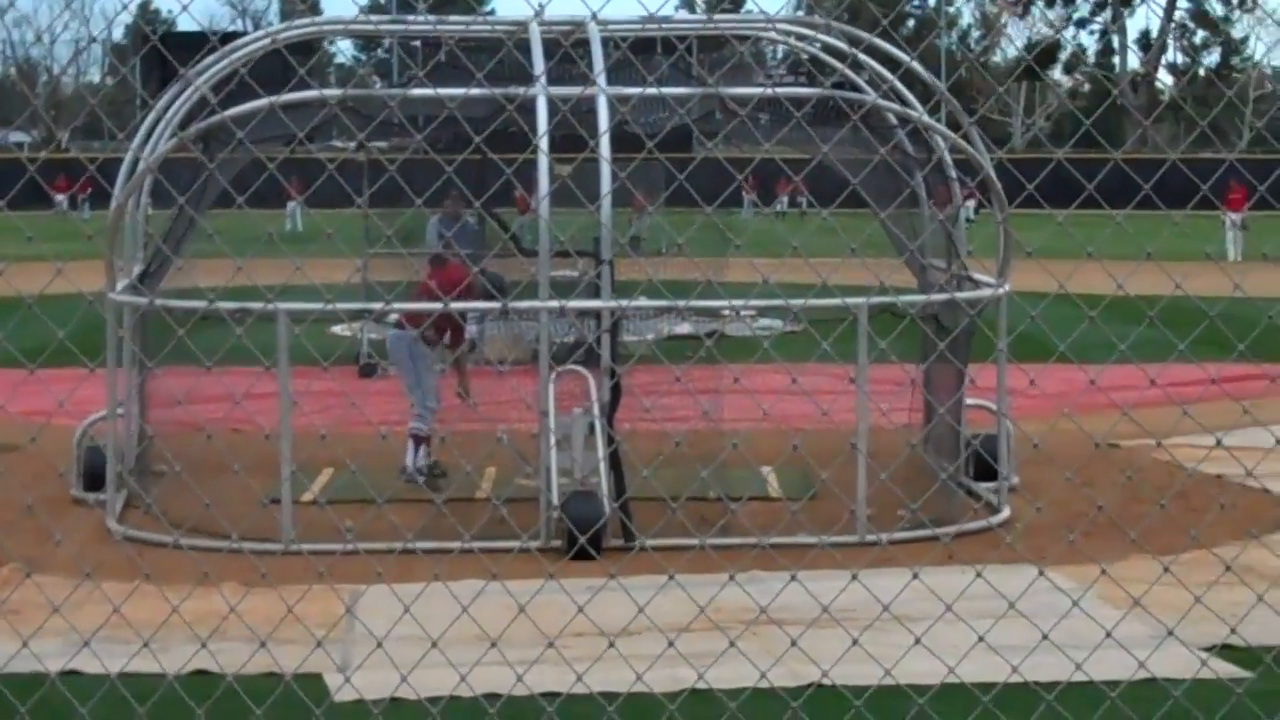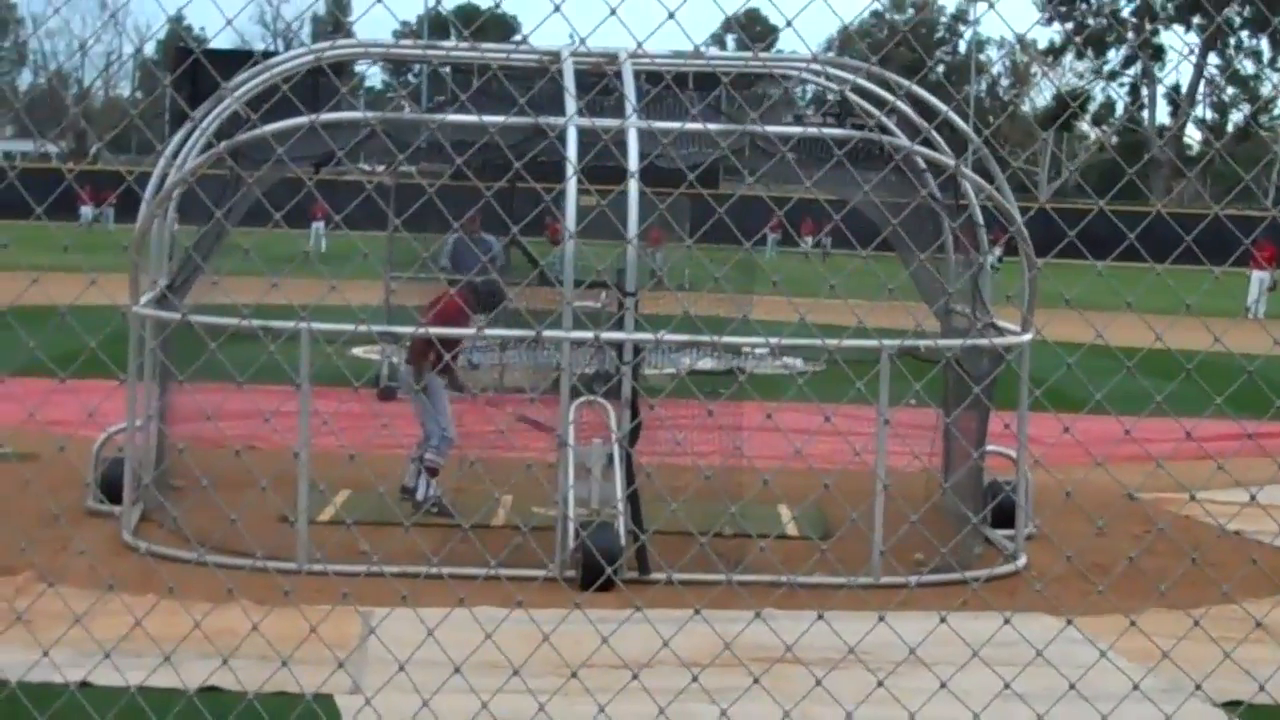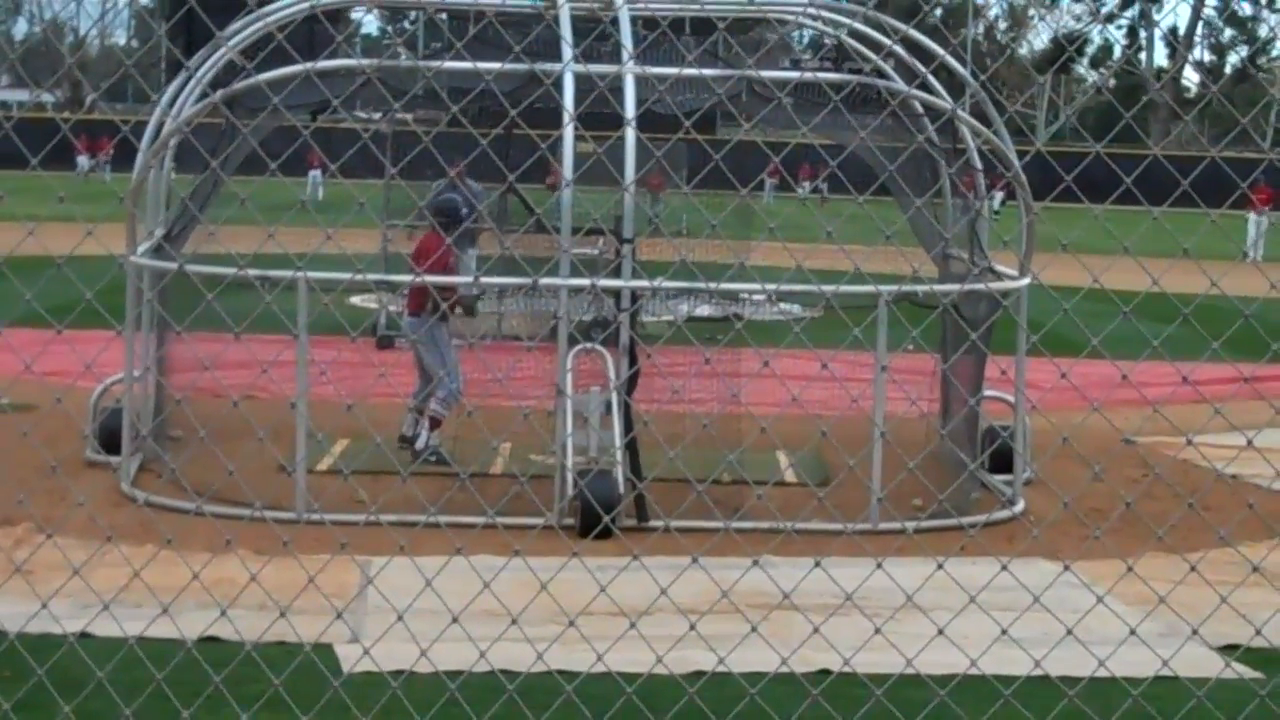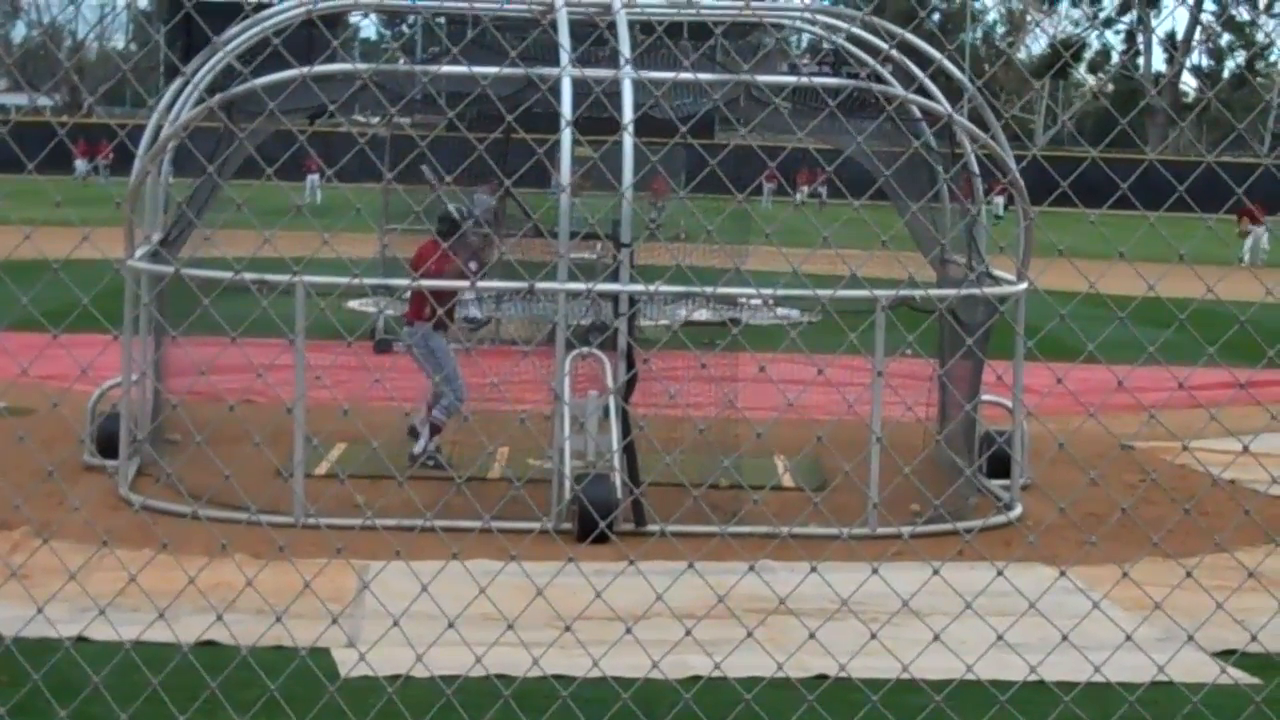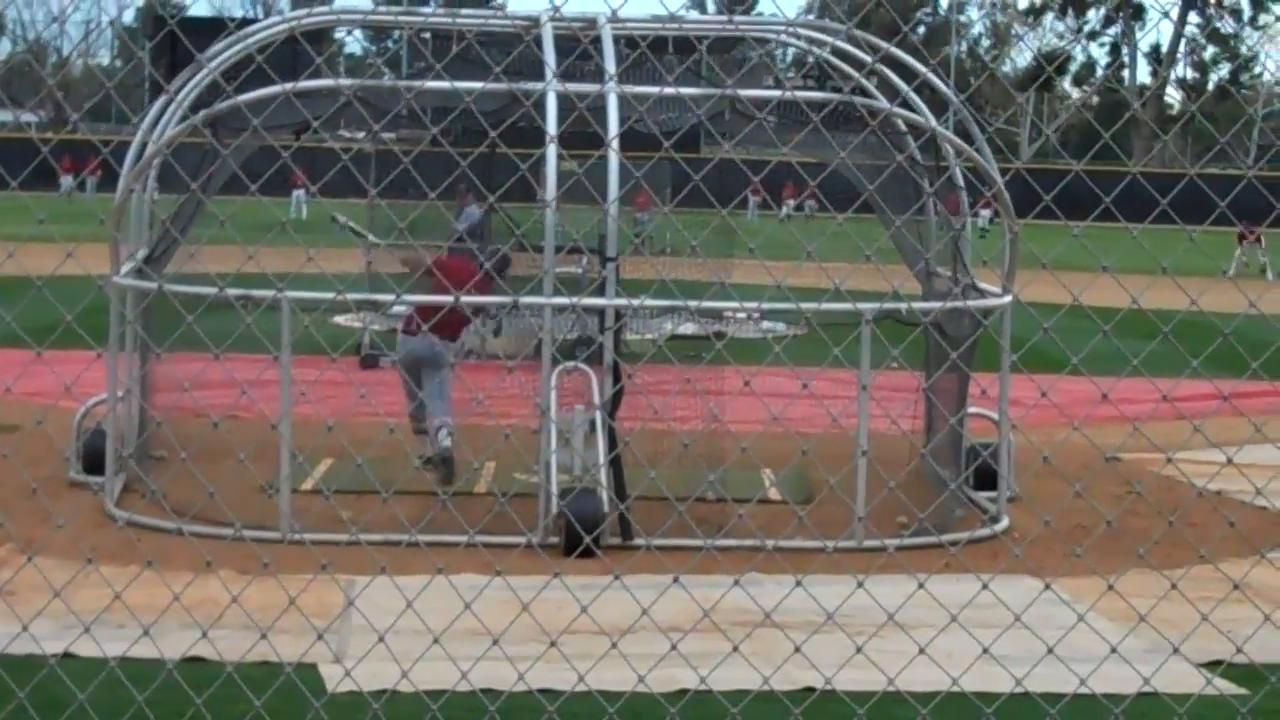
dt=1s
person 1, frame 1
left shoulder: (462, 299)
right shoulder: (458, 276)
left elbow: (456, 343)
right elbow: (425, 290)
left wrist: (462, 381)
right wrist: (430, 331)
left hip: (418, 341)
right hip: (407, 337)
left knee: (430, 402)
right knee: (424, 404)
left ankle: (424, 461)
right ankle: (411, 466)
person 1, frame 2
left shoulder: (459, 304)
right shoulder: (451, 303)
right elbow: (421, 337)
left wrist: (453, 377)
right wrist: (420, 377)
left hip: (431, 373)
right hip: (422, 374)
left knee: (434, 432)
right knee: (444, 435)
left ankle: (411, 485)
right ankle: (425, 496)
person 1, frame 3
left shoulder: (441, 244)
right shoulder: (434, 245)
right elbow: (428, 290)
left wrist: (459, 293)
right wrist: (459, 297)
left hip: (424, 321)
right hip: (426, 322)
left knee: (431, 381)
right knee: (451, 385)
left ankle: (409, 433)
right ankle: (424, 445)
person 1, frame 4
left shoulder: (450, 252)
right shoulder: (429, 250)
left elbow: (472, 278)
right elbow: (442, 279)
right wrist: (464, 254)
left hip: (436, 330)
right hip: (424, 331)
left knee: (444, 385)
right knee: (455, 394)
left ankle: (421, 426)
right ankle: (422, 451)
person 1, frame 5
left shoulder: (459, 264)
right shoulder: (485, 292)
left elbow: (414, 263)
left hip: (411, 339)
right hip: (441, 347)
left knee: (415, 401)
right knee: (438, 404)
left ankle: (428, 454)
right ankle: (443, 450)
